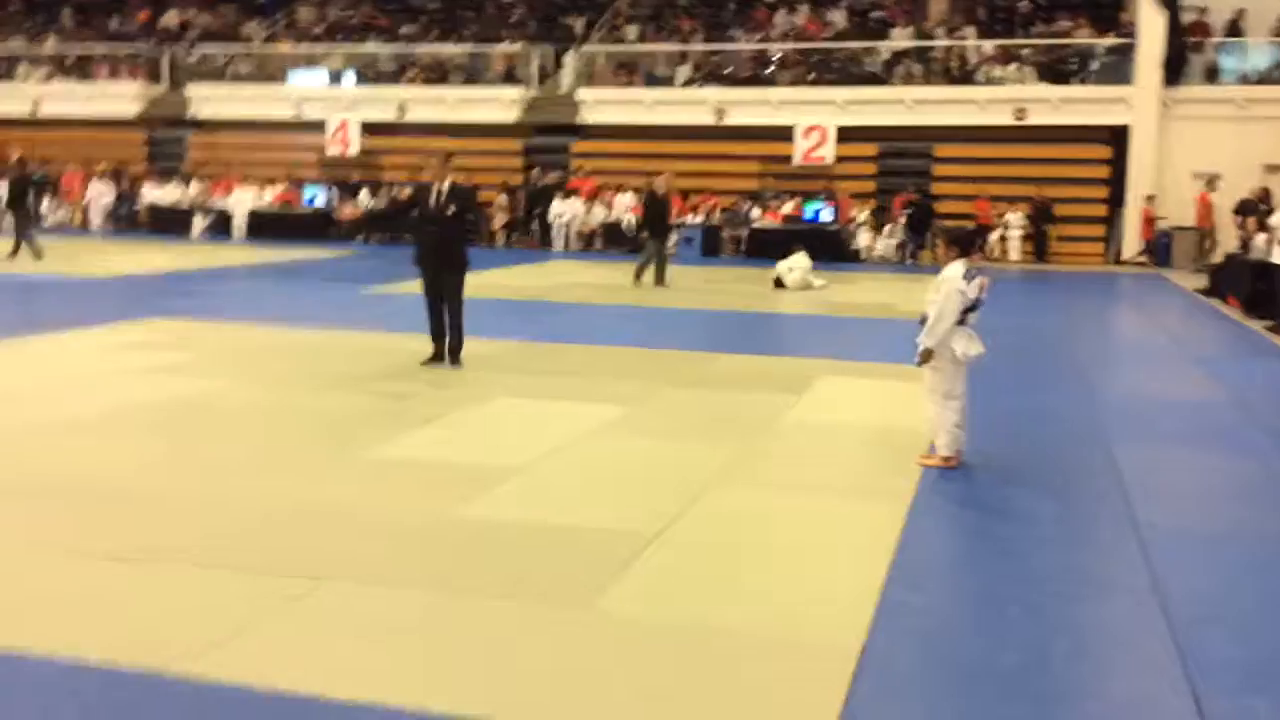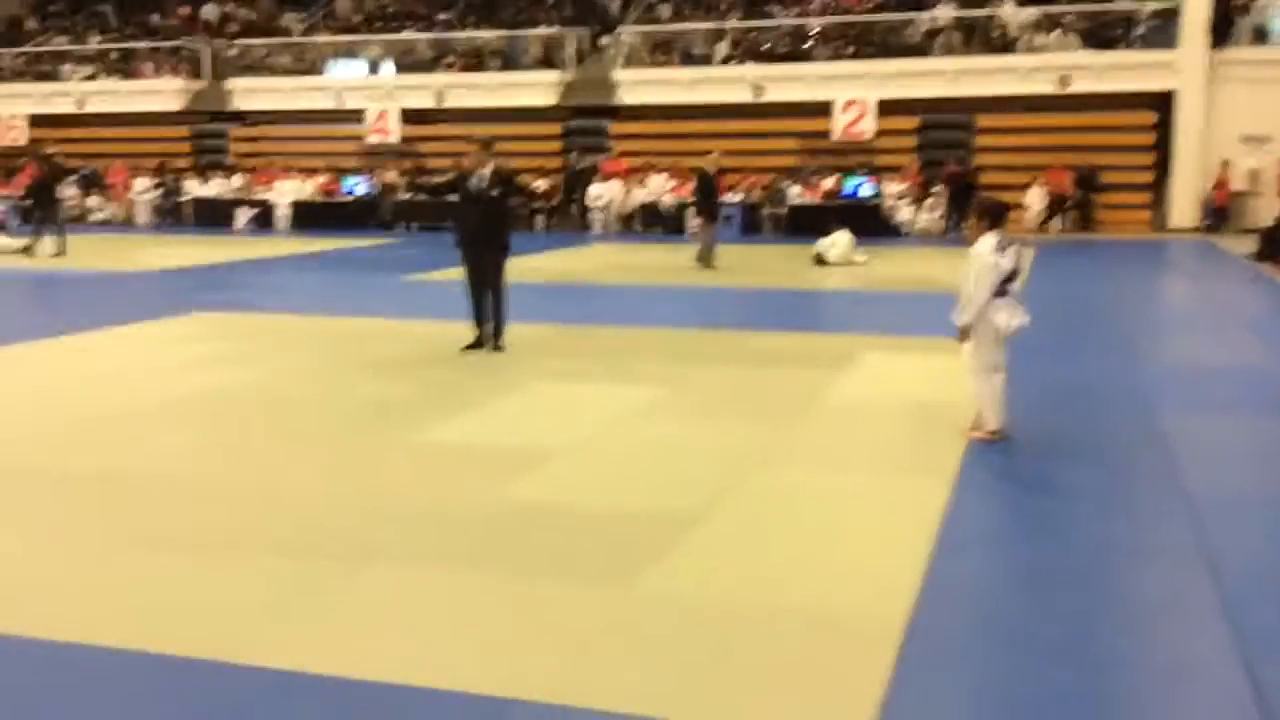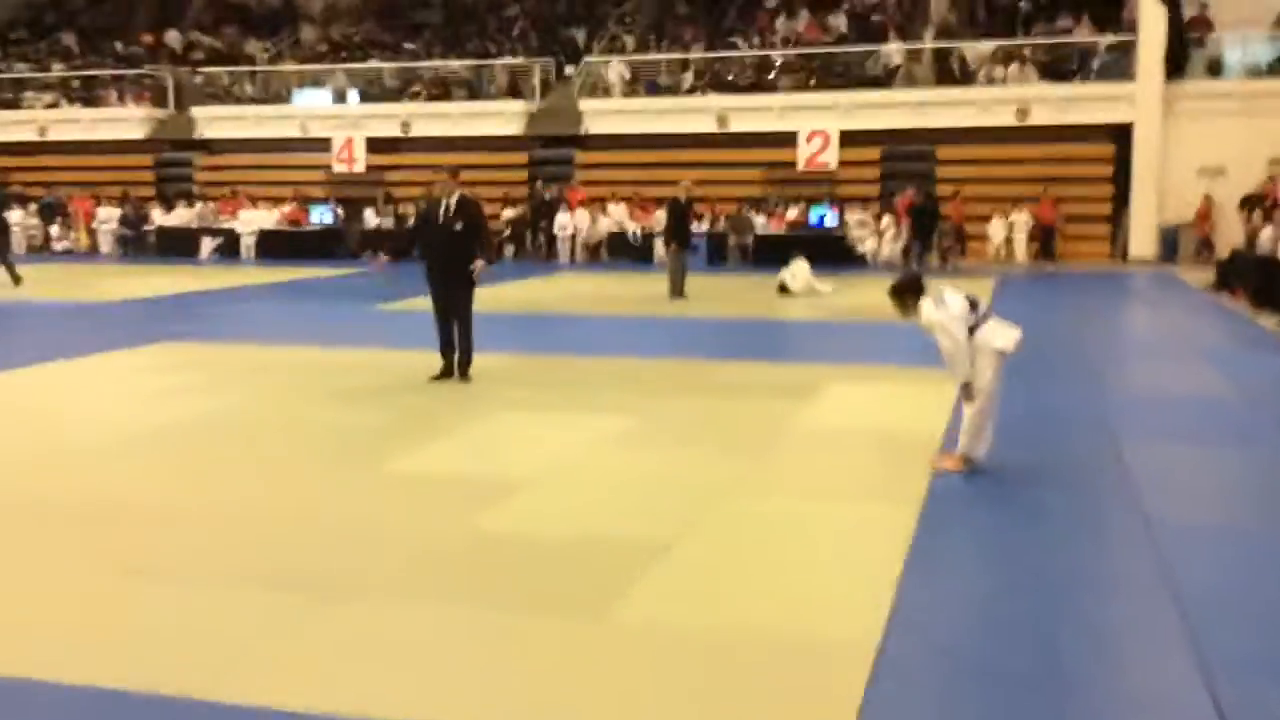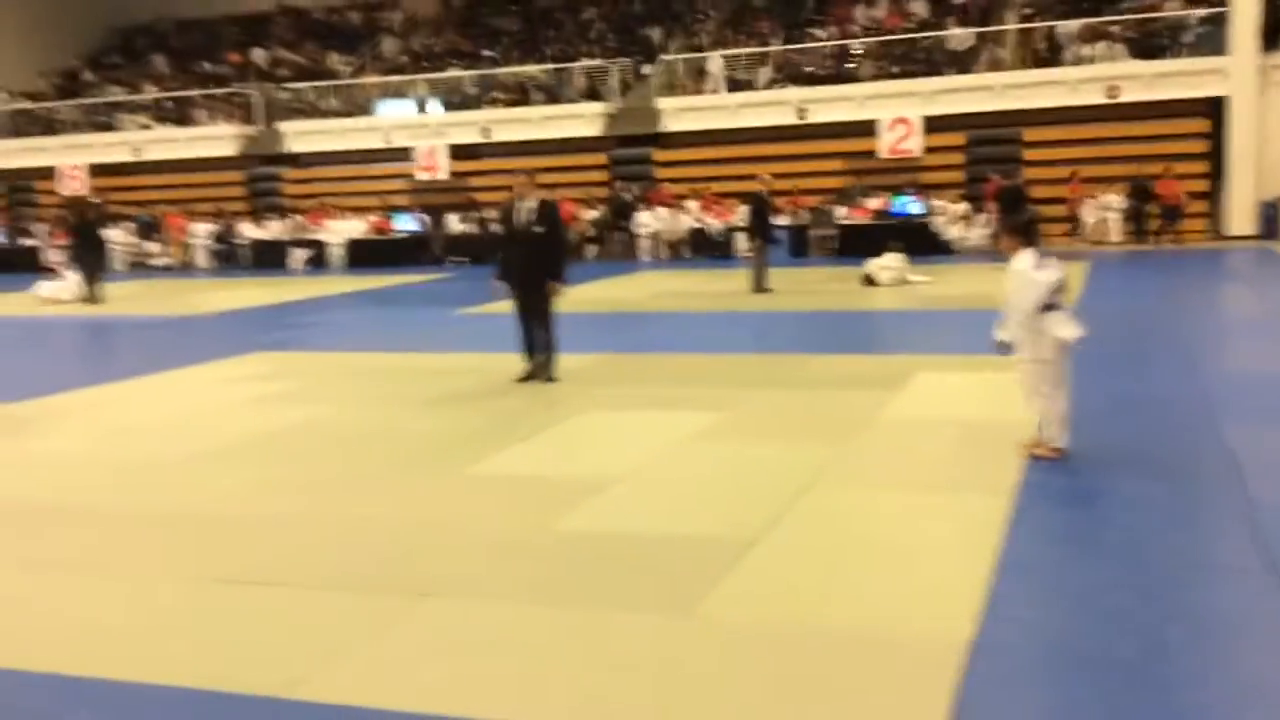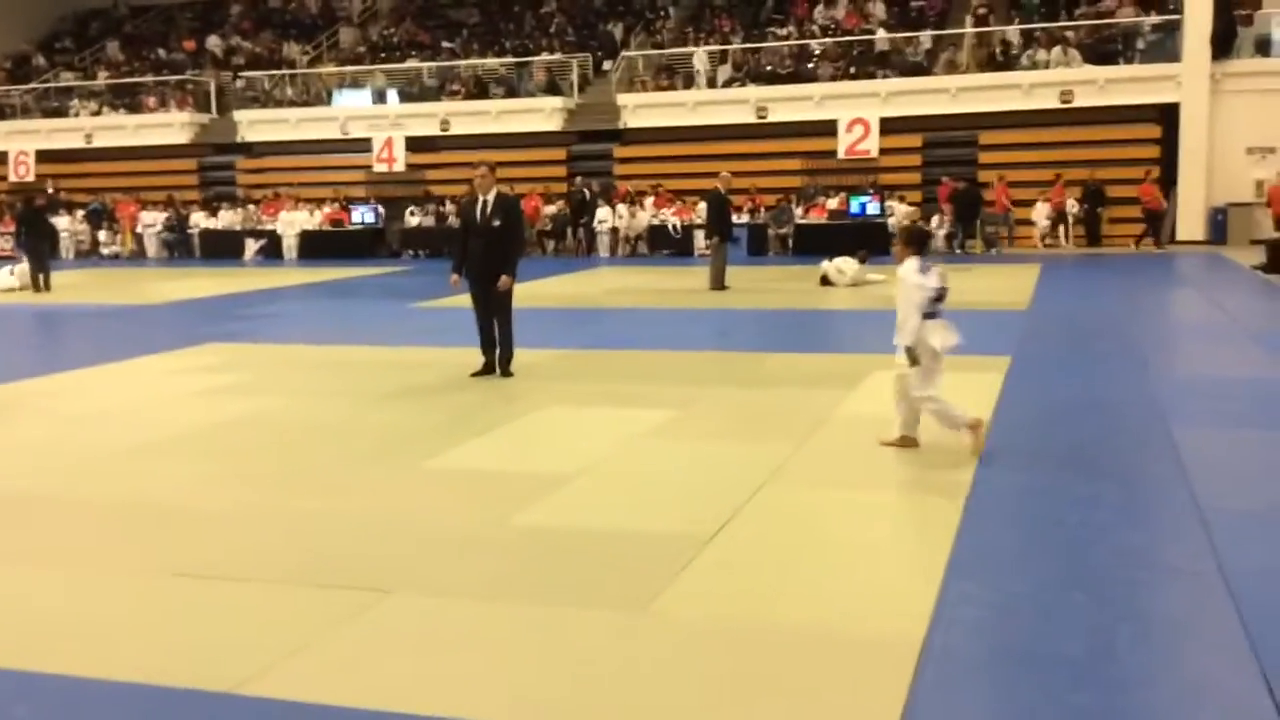
dt=0.5s
person 1, frame 1
left shoulder: (952, 277)
right shoulder: (971, 275)
left elbow: (943, 315)
left wrist: (928, 345)
left hip: (945, 344)
right hip: (956, 340)
left knee: (942, 397)
right knee: (953, 396)
left ankle: (947, 453)
right ankle: (953, 447)
person 1, frame 2
left shoulder: (985, 250)
right shoulder: (1010, 246)
left elbow: (978, 290)
left wrist: (965, 321)
left hip: (988, 318)
right hip: (999, 313)
left knee: (985, 370)
right knee: (992, 369)
left ankle: (992, 426)
right ankle: (992, 420)
person 1, frame 3
left shoulder: (931, 315)
right shoulder: (938, 298)
left elbow: (955, 346)
left wrist: (964, 380)
left hip: (986, 345)
right hip: (986, 339)
left knee: (977, 401)
right knee: (980, 402)
left ankle: (965, 456)
right ankle: (969, 452)
person 1, frame 4
left shoulder: (1022, 266)
right shoulder: (1040, 260)
left elbow: (1020, 307)
left wrist: (1006, 336)
left hip: (1042, 332)
right hip: (1048, 328)
left knee: (1044, 388)
right knee: (1045, 386)
left ankle: (1054, 444)
right ankle: (1053, 436)
person 1, frame 5
left shoulder: (908, 273)
right shoulder: (927, 270)
left elbow: (909, 312)
left wrist: (908, 345)
left hip: (922, 338)
right hip: (929, 333)
left knee: (921, 392)
right knee: (904, 385)
left ankle: (970, 424)
right ankle: (907, 434)
person 2, frame 1
left shoulder: (463, 193)
right shoulder: (422, 191)
left elbow: (475, 219)
right elbow: (396, 210)
right wrist: (362, 215)
left hip: (452, 259)
right hip: (428, 257)
left knee: (453, 305)
right knee: (433, 304)
left ankle: (454, 351)
right ankle: (438, 350)
person 2, frame 2
left shoulder: (503, 177)
right shoulder: (465, 176)
left elbow: (522, 191)
right elbow: (440, 188)
left hip: (493, 243)
right hip: (470, 241)
left knee: (494, 288)
right knee: (477, 288)
left ankle: (496, 336)
right ankle: (481, 334)
person 2, frame 3
left shoulder: (470, 206)
right shoulder: (432, 207)
left elbow: (482, 236)
right elbow: (416, 232)
left wrist: (482, 258)
left hip: (462, 274)
right hip: (437, 272)
left knee: (462, 320)
right knee: (442, 319)
left ankle: (464, 367)
right ankle: (447, 365)
person 2, frame 4
left shoulder: (548, 210)
right shoulder: (509, 212)
left elbow: (559, 246)
right elbow: (505, 246)
left wrist: (557, 278)
right wrist: (503, 275)
left hip: (542, 278)
right hip: (518, 277)
left knee: (543, 322)
right knee: (526, 322)
left ankle: (546, 367)
right ankle: (533, 366)
person 2, frame 5
left shoulder: (509, 203)
right shoulder: (468, 206)
left elbow: (517, 241)
right elbow: (462, 240)
left wrist: (509, 272)
right wrist: (457, 270)
left hip: (500, 274)
right hip: (476, 272)
left knee: (503, 318)
right knee: (483, 319)
left ankle: (504, 363)
right ankle: (489, 361)
